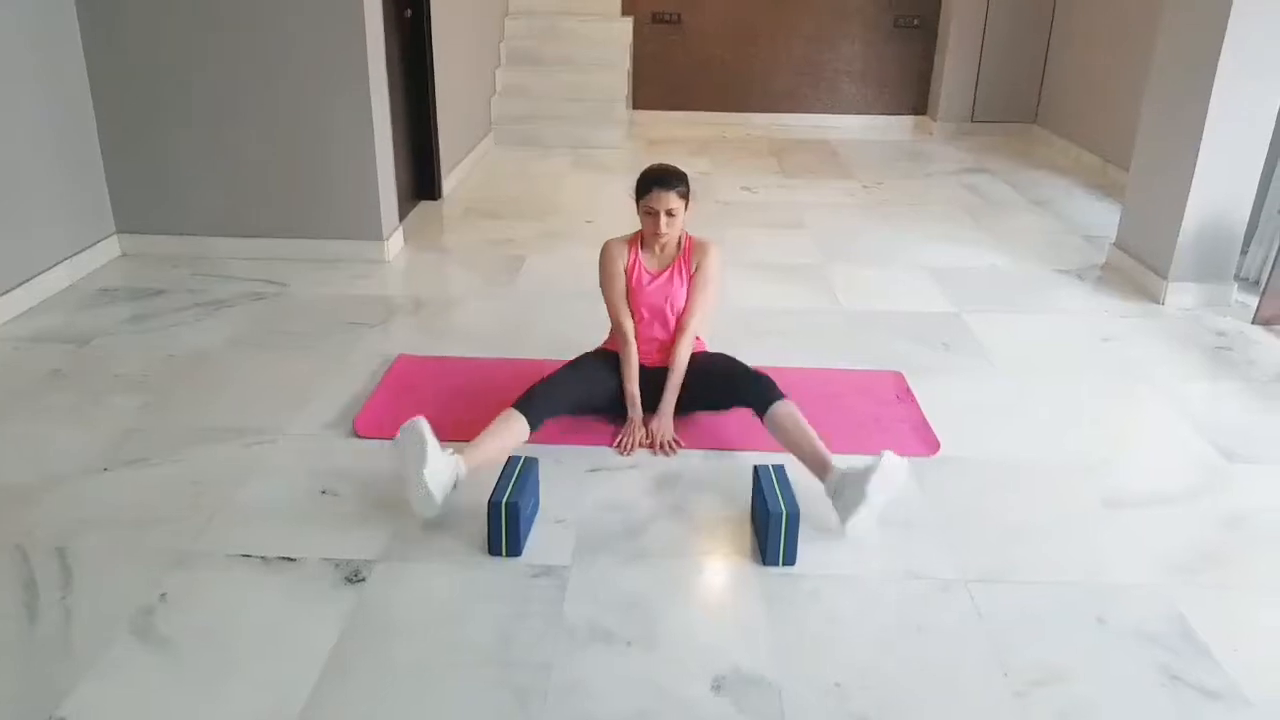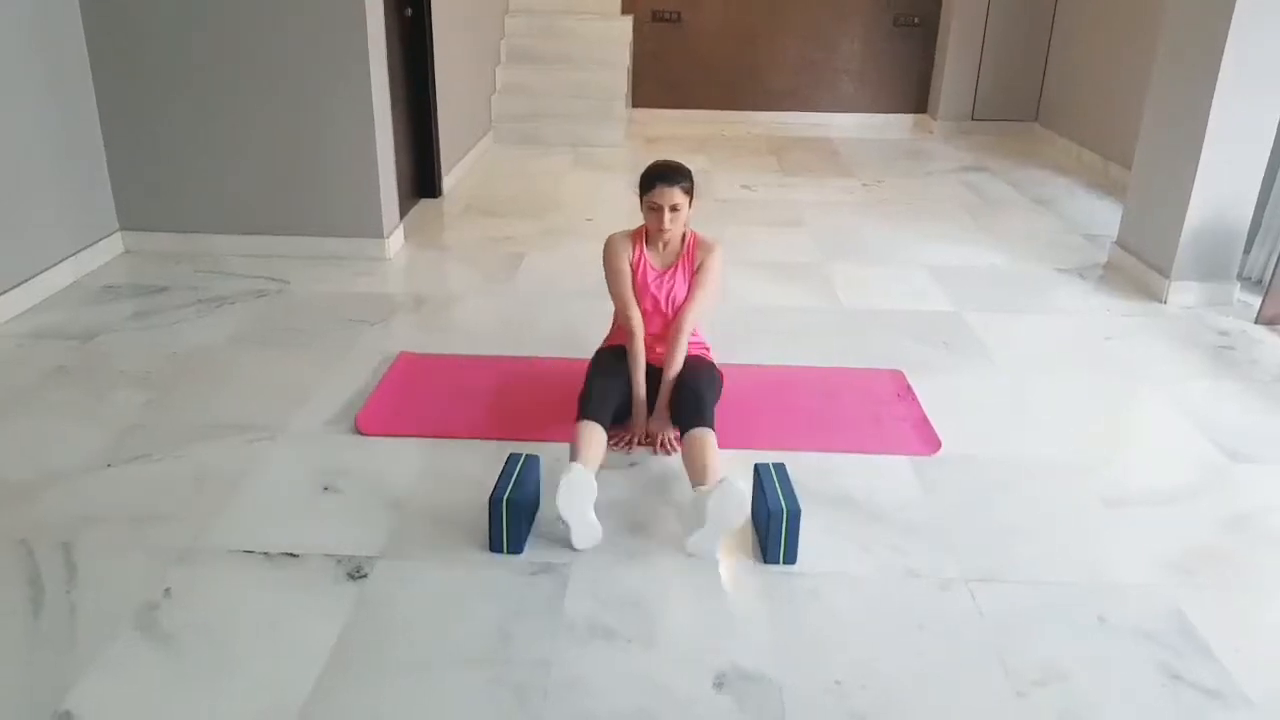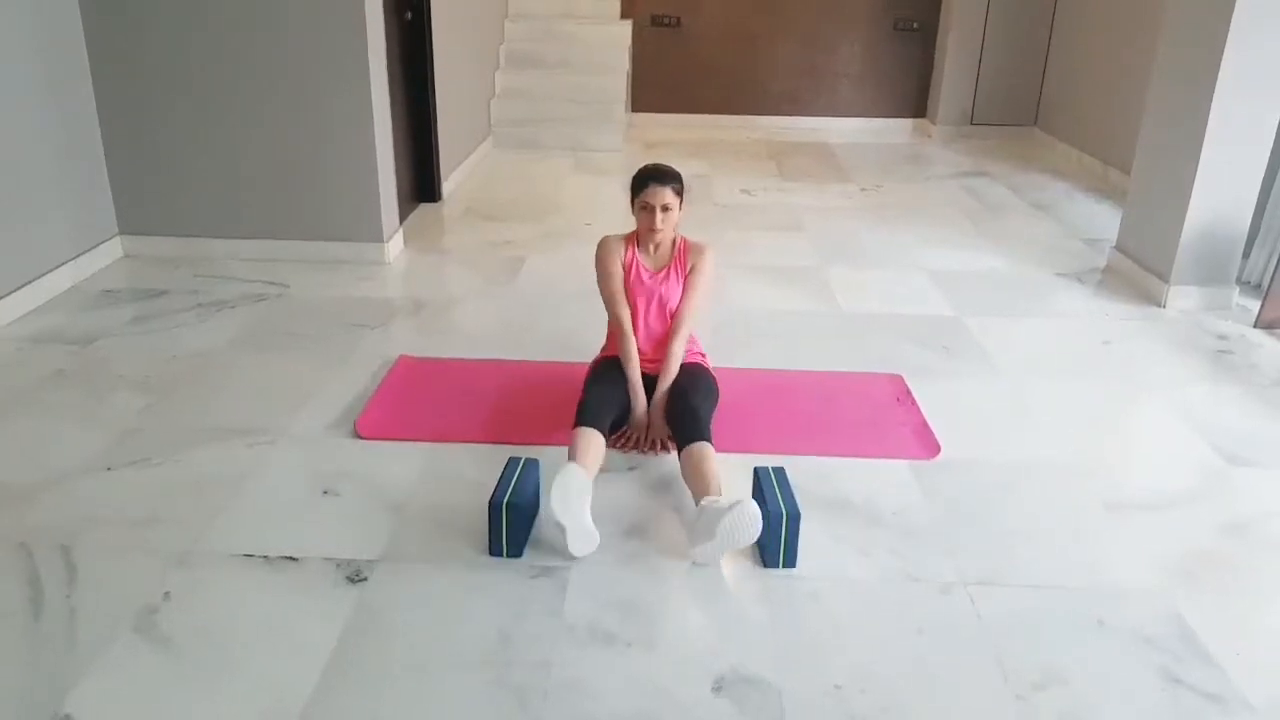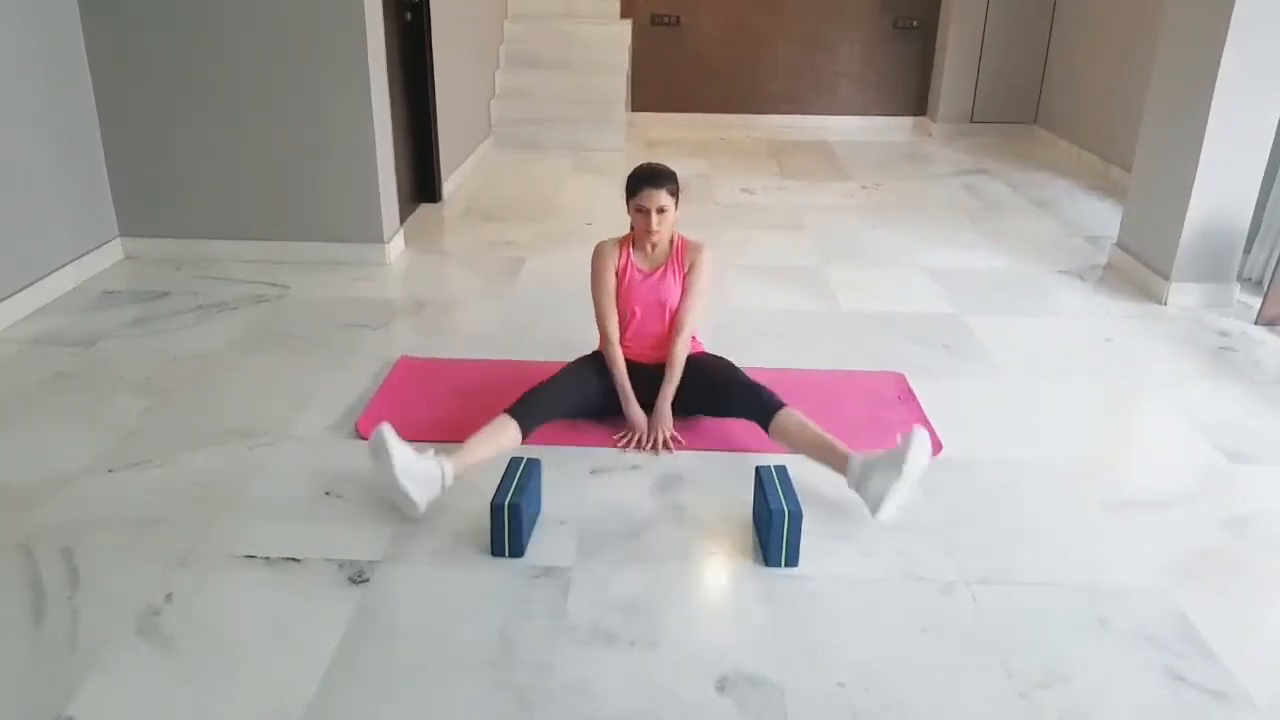
dt=0.5s
person 1, frame 1
left shoulder: (704, 255)
right shoulder: (616, 252)
left elbow: (687, 331)
right elbow: (624, 330)
left wrist: (666, 411)
right wrist: (634, 410)
left hip: (681, 365)
right hip: (625, 363)
left knee: (754, 384)
right knee: (545, 394)
left ankle: (837, 481)
right ankle: (449, 470)
person 1, frame 2
left shoulder: (707, 253)
right shoulder: (619, 246)
left elbow: (683, 326)
right elbow: (632, 323)
left wrist: (663, 407)
right wrist: (639, 406)
left hip: (685, 358)
right hip: (627, 356)
left knee: (695, 400)
right knee: (597, 395)
left ankle: (708, 502)
right ankle: (581, 494)
person 1, frame 3
left shoulder: (698, 256)
right shoulder: (613, 249)
left elbow: (681, 330)
right elbow: (622, 324)
left wrist: (658, 404)
right wrist: (639, 402)
left hip: (681, 365)
right hip: (625, 364)
left knee: (691, 416)
right knee: (593, 406)
left ankle: (710, 513)
right ankle: (577, 502)
person 1, frame 4
left shoulder: (695, 256)
right shoulder: (608, 254)
left elbow: (682, 332)
right elbow: (609, 333)
left wrist: (664, 407)
right wrist: (630, 407)
left hip: (679, 368)
right hip: (622, 368)
left knee: (753, 396)
right knee: (541, 400)
left ankle: (861, 472)
right ankle: (436, 473)
